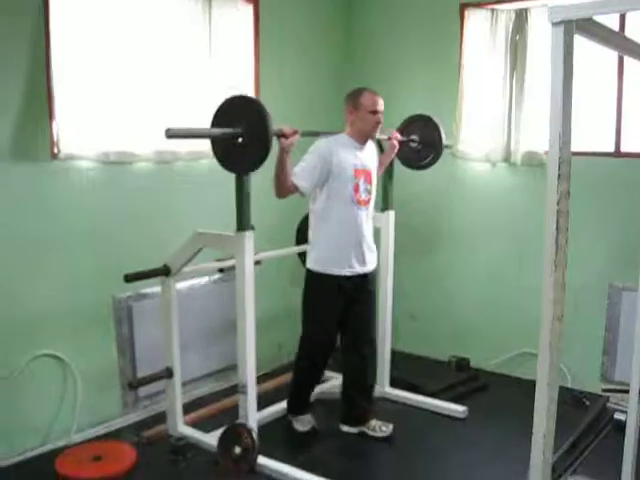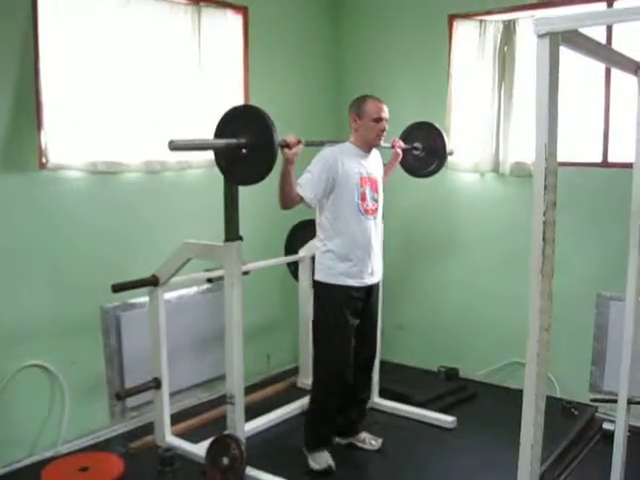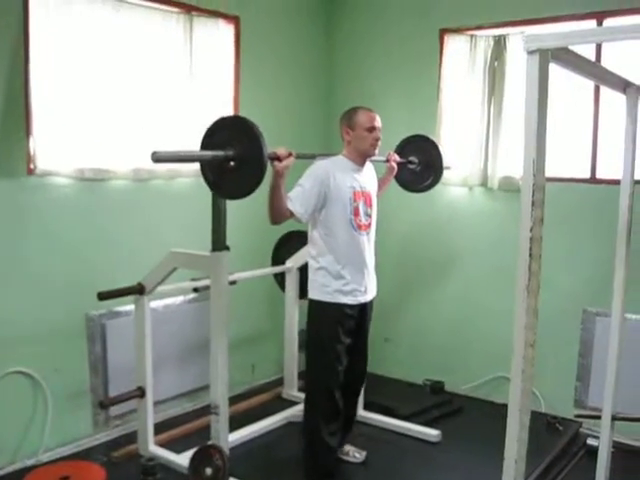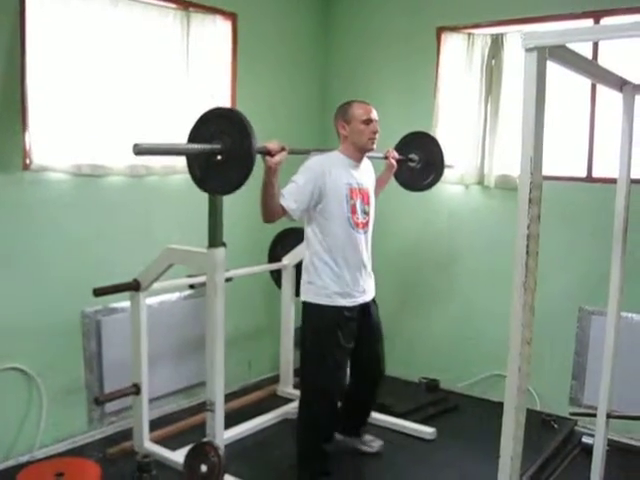
dt=0.4s
person 1, frame 1
left shoulder: (370, 150)
right shoulder: (327, 149)
right elbow: (284, 190)
left wrist: (390, 153)
right wrist: (284, 151)
left hip: (364, 266)
right hip: (328, 268)
left knee: (362, 346)
right knee: (317, 345)
left ankle: (357, 416)
right ankle: (298, 408)
person 1, frame 2
left shoulder: (374, 158)
right shoulder: (332, 158)
right elbow: (288, 201)
left wrist: (395, 160)
right wrist: (288, 162)
left hip: (369, 276)
right hip: (336, 279)
left knee: (362, 361)
right knee: (334, 365)
left ankle: (349, 427)
right ankle: (317, 442)
person 1, frame 3
left shoulder: (368, 172)
right shoulder: (324, 172)
right elbow: (279, 216)
left wrist: (390, 174)
right wrist: (278, 176)
left hip: (363, 293)
right hip: (331, 296)
left knee: (353, 379)
right knee: (325, 386)
left ankle: (337, 440)
person 1, frame 4
left shoulder: (366, 169)
right shoulder: (320, 168)
right elbow: (272, 213)
left wrist: (389, 171)
right wrist: (271, 171)
left hip: (364, 292)
right hip: (328, 298)
left knee: (371, 370)
right knee: (322, 387)
left ankle: (349, 427)
